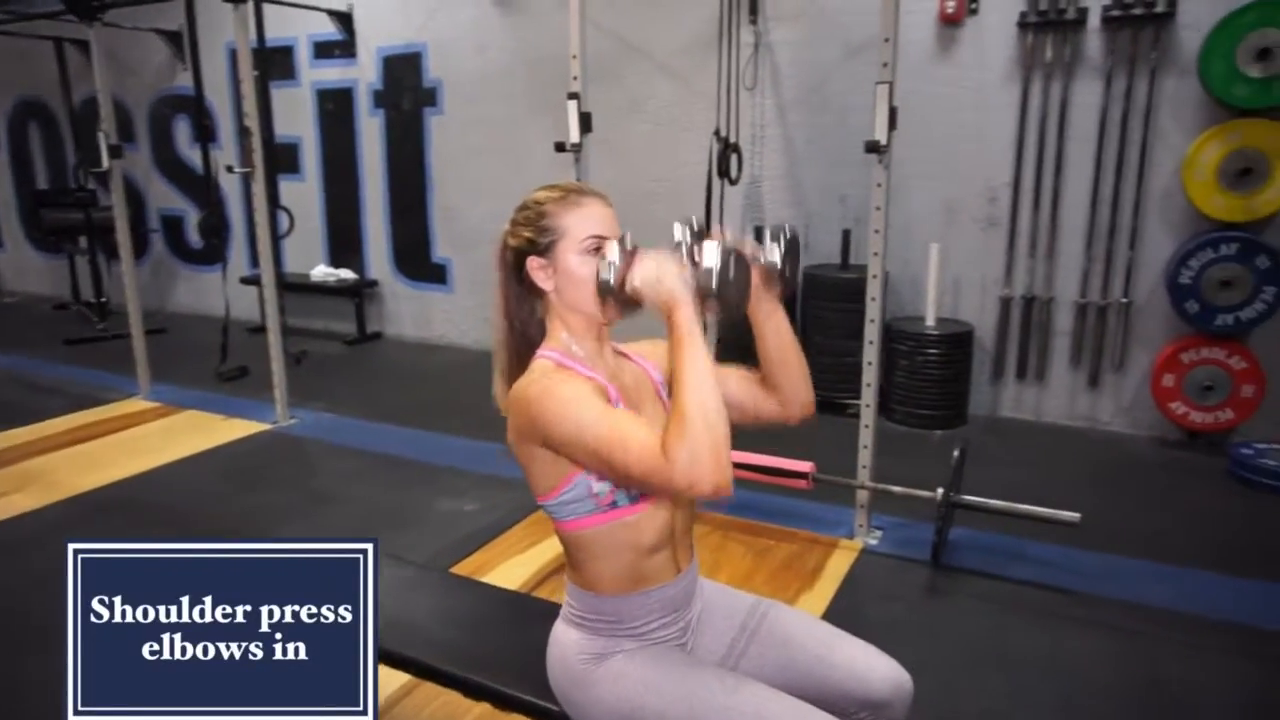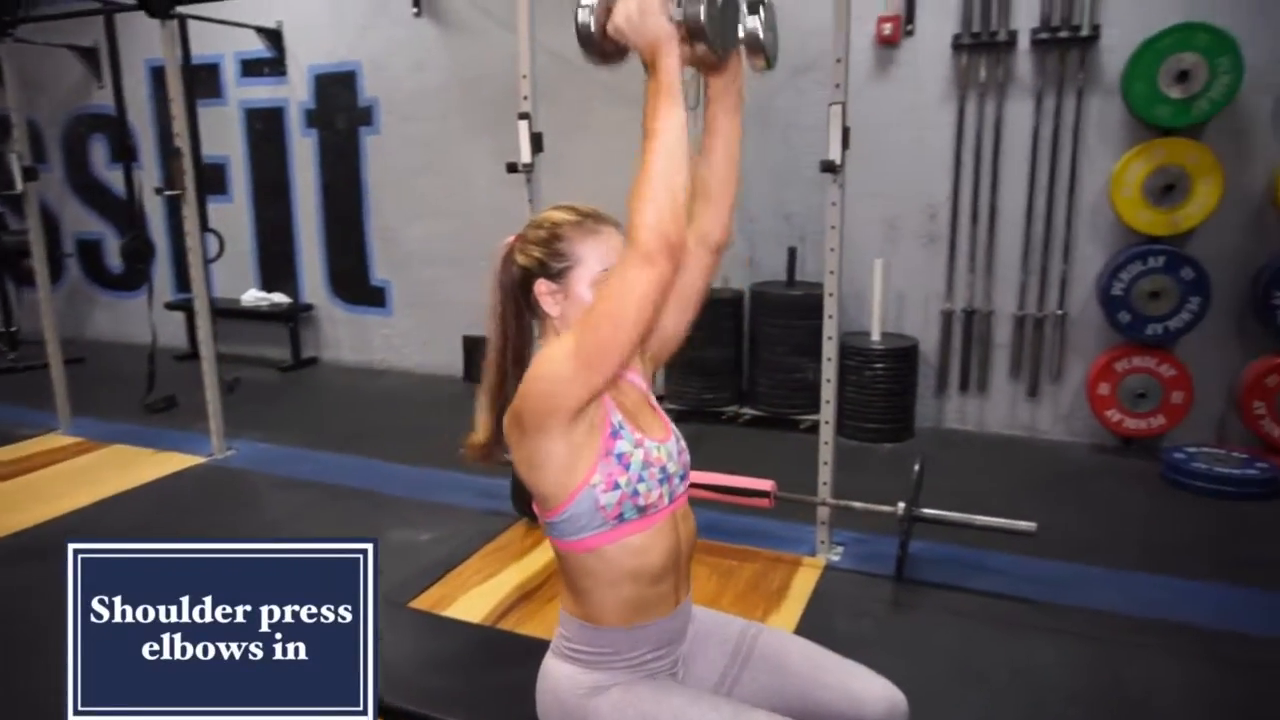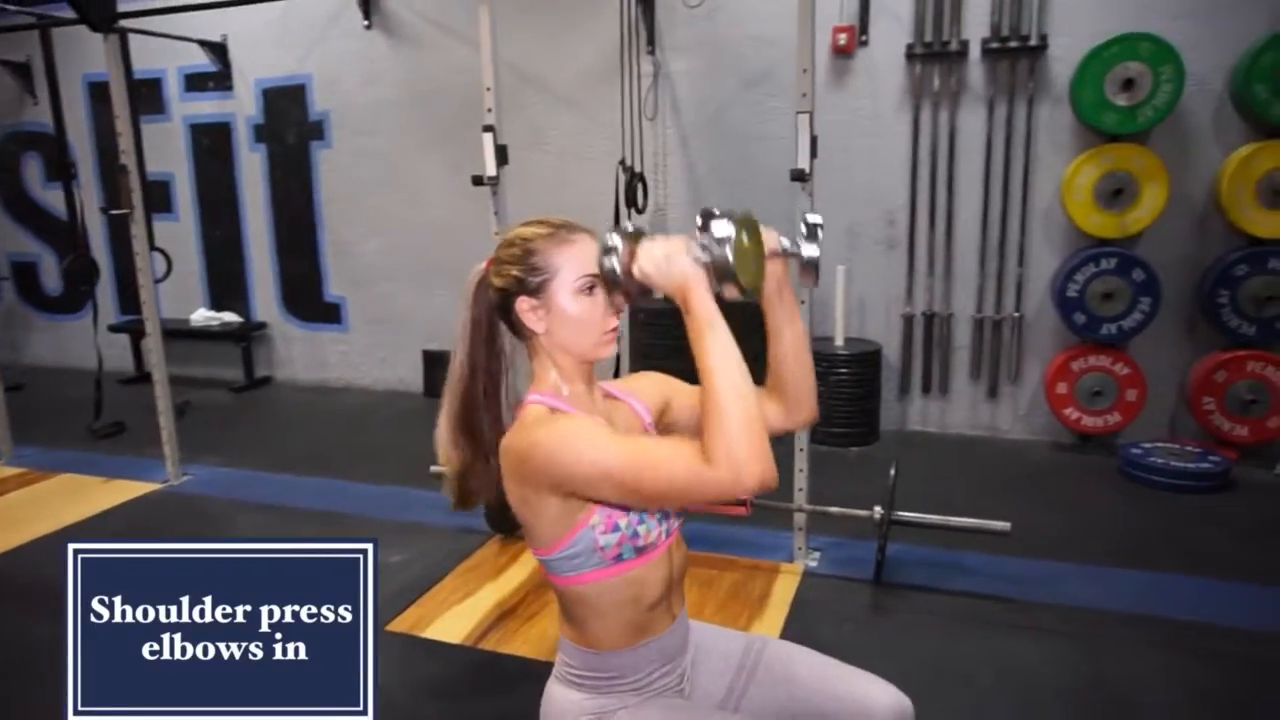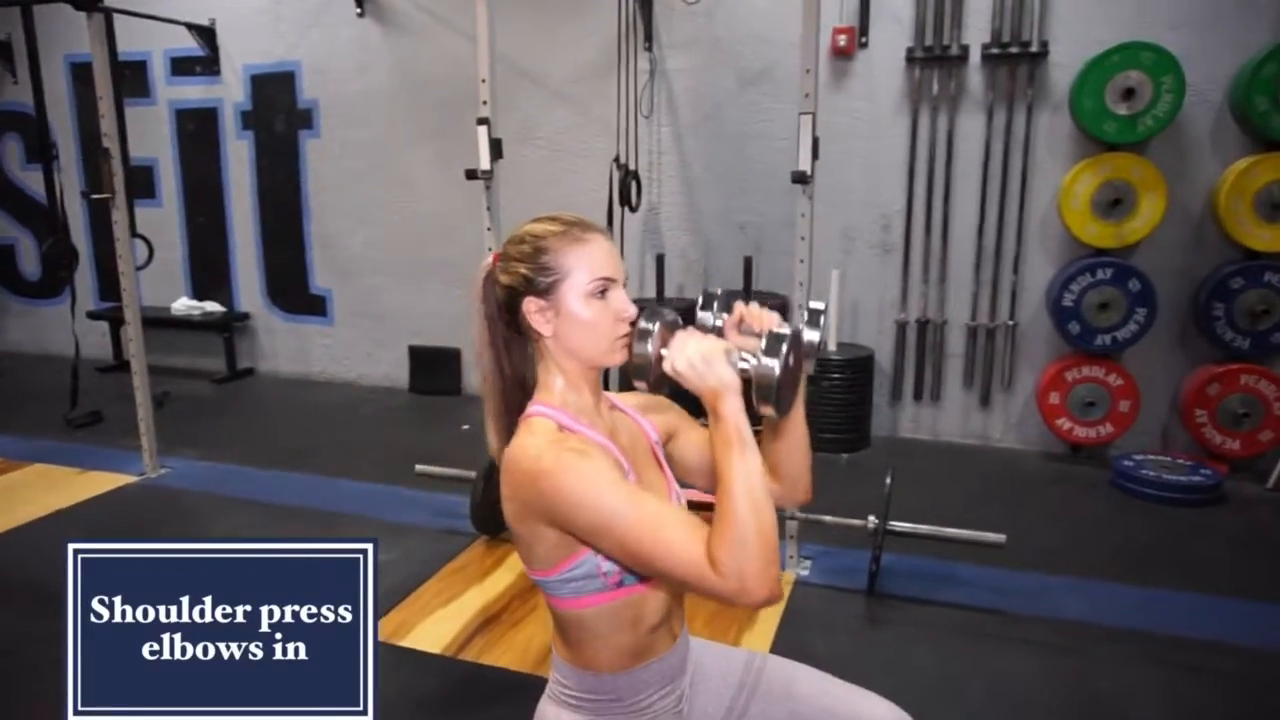
dt=0.5s
person 1, frame 1
left shoulder: (643, 361)
right shoulder: (544, 395)
left elbow: (793, 403)
right elbow: (706, 474)
left wrist: (757, 292)
right wrist: (681, 313)
left hip: (695, 609)
right hip: (615, 650)
person 1, frame 2
left shoulder: (627, 374)
right shoulder: (547, 403)
left elbow: (706, 235)
right elbow: (658, 248)
left wrist: (725, 83)
right wrist: (665, 62)
left hip: (684, 641)
person 1, frame 3
left shoulder: (638, 395)
right shoulder: (541, 441)
left elbow: (792, 409)
right elbow: (744, 471)
left wrist: (775, 286)
right wrist: (692, 293)
left hip: (688, 655)
person 1, frame 4
left shoulder: (641, 414)
right shoulder: (546, 460)
left elbow: (789, 487)
right elbow: (750, 581)
right wrist: (723, 398)
left hip: (684, 669)
